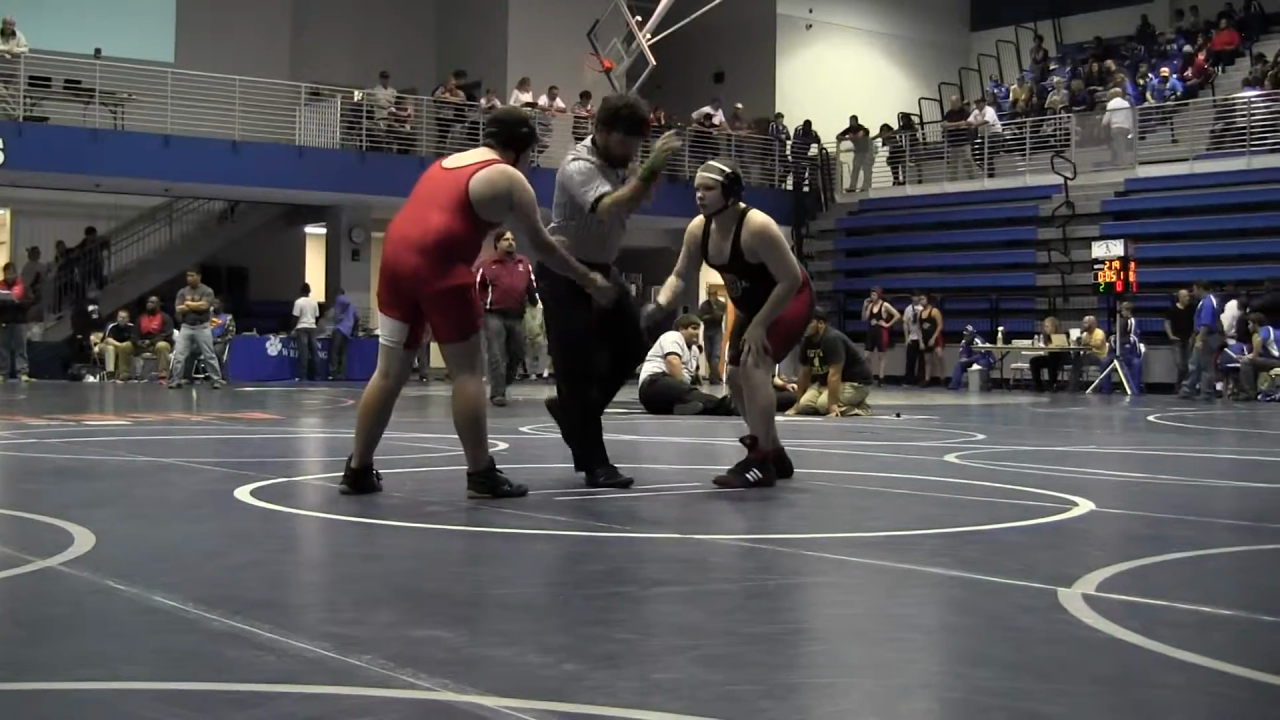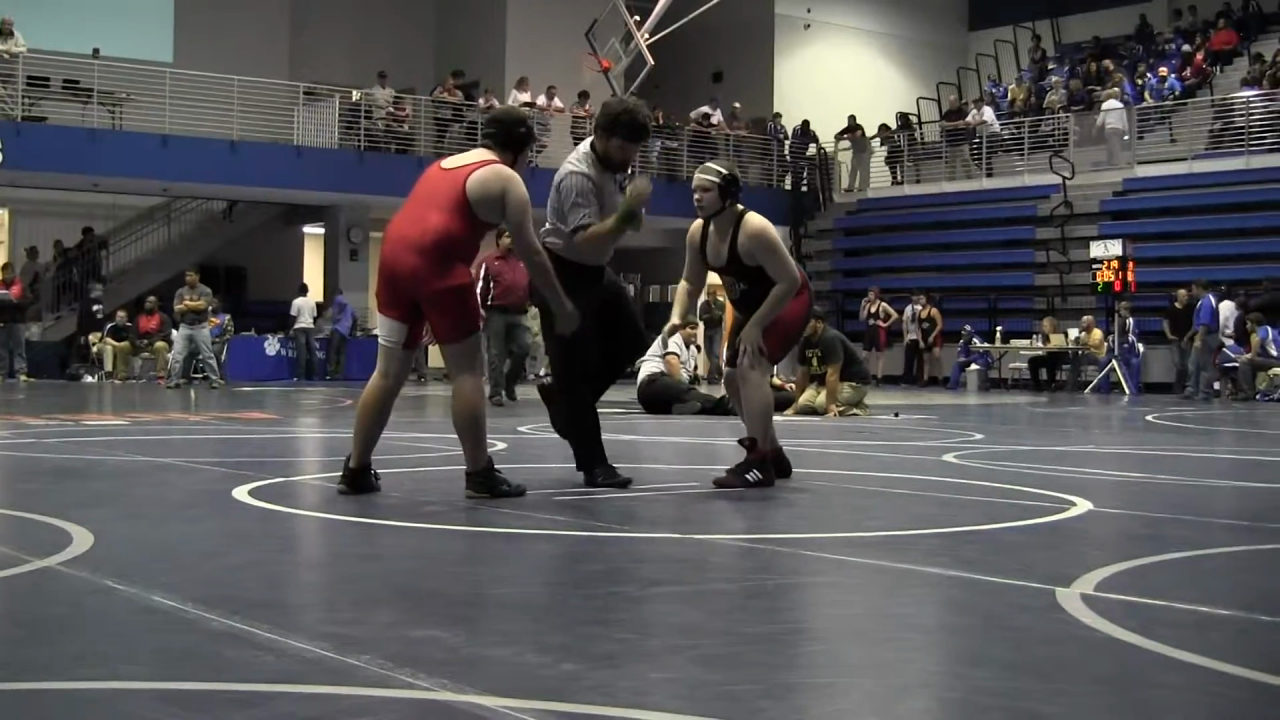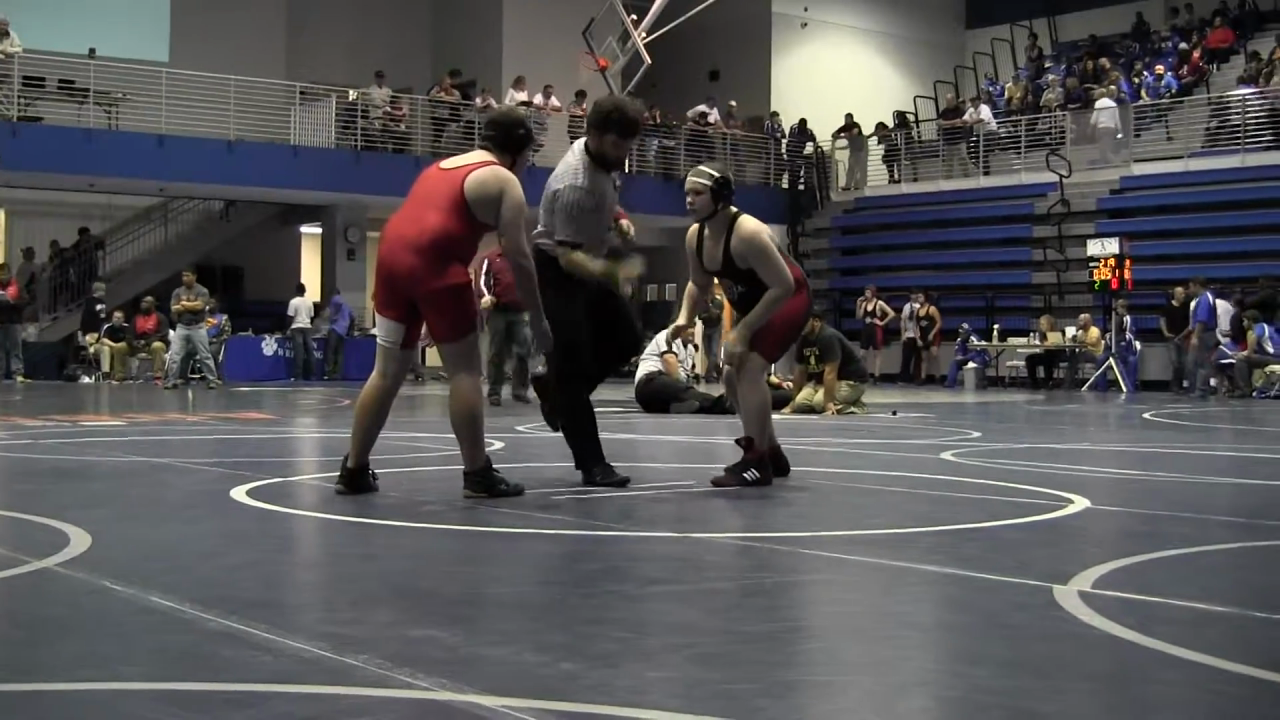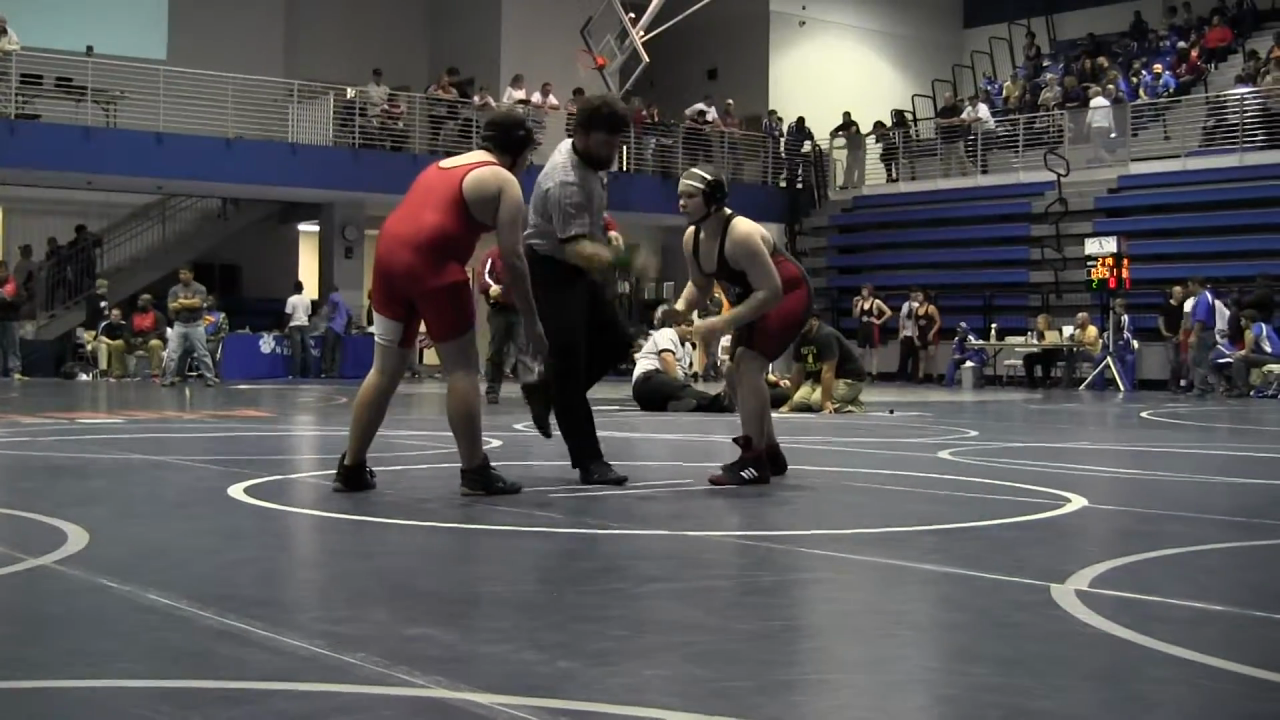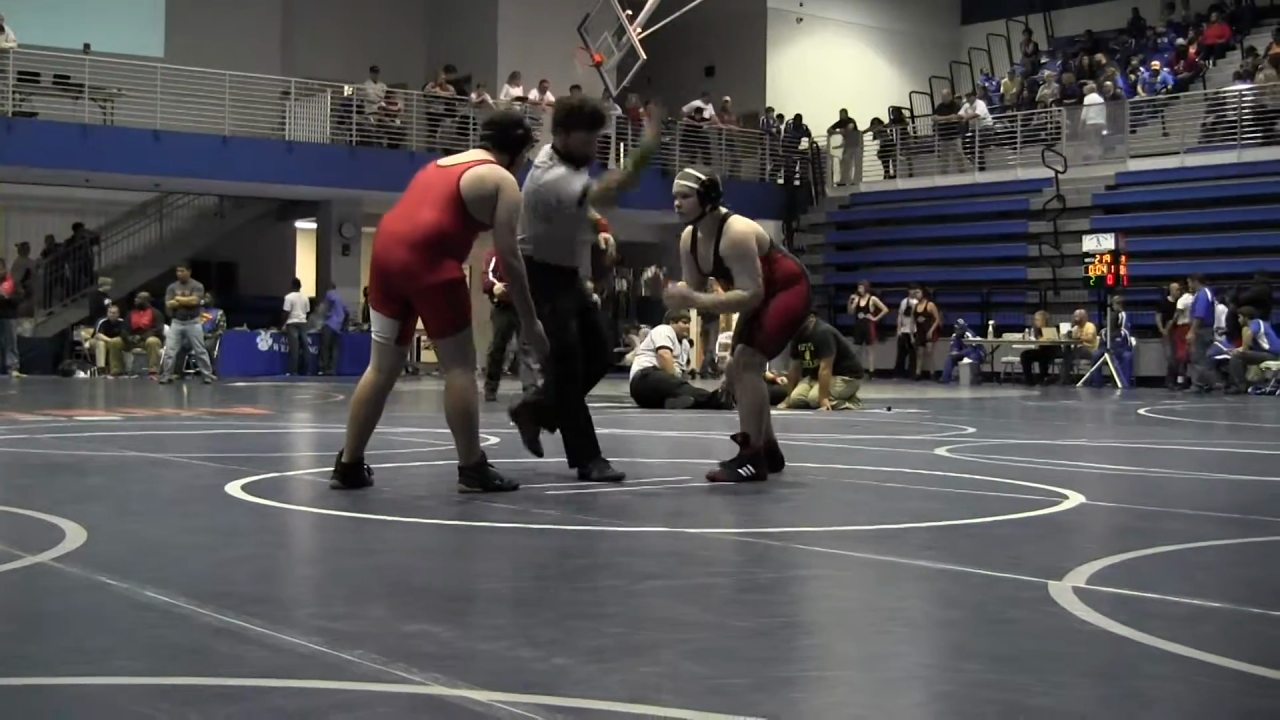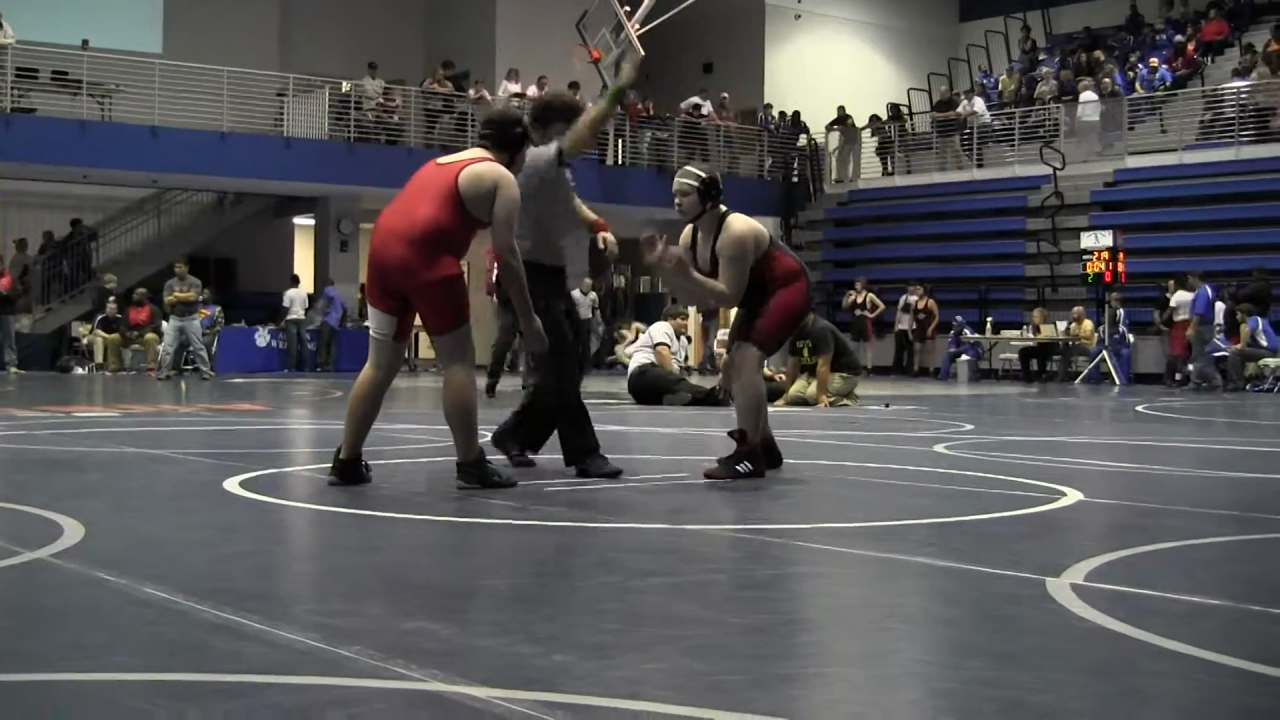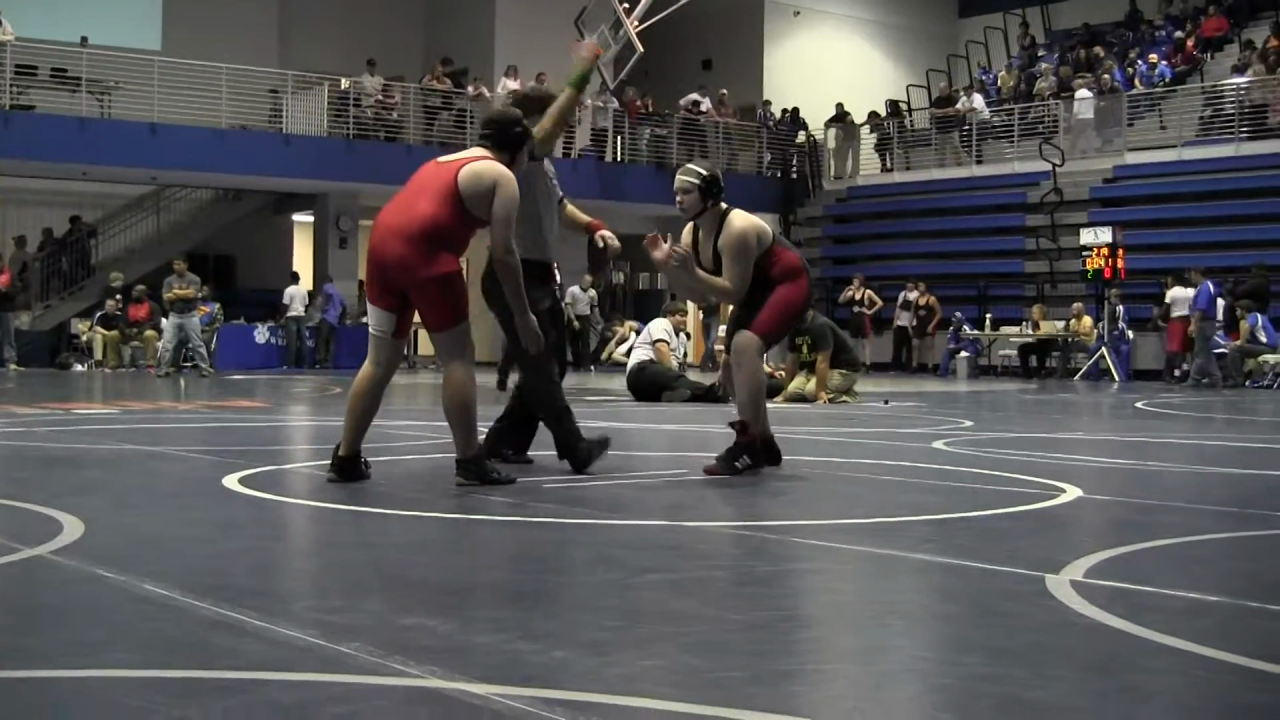
dt=0.1s
person 1, frame 1
left shoulder: (617, 156)
right shoulder: (581, 169)
left elbow: (627, 201)
right elbow: (611, 208)
left wrist: (647, 182)
right wrist: (652, 169)
left hip: (602, 271)
right hip: (564, 276)
left knee: (632, 348)
right knee: (578, 369)
left ankle: (570, 408)
right ankle: (594, 465)
person 1, frame 2
left shoulder: (612, 159)
right shoulder: (577, 175)
right elbow: (586, 239)
left wrist: (633, 208)
right wrist: (626, 214)
left hip: (595, 270)
right hip: (560, 272)
left knee: (632, 339)
right knee: (576, 367)
left ankle: (562, 397)
right ankle: (594, 464)
person 1, frame 3
left shoulder: (603, 159)
right shoulder: (573, 183)
right elbow: (571, 256)
left wrist: (621, 220)
right wrist: (612, 274)
left hip: (589, 272)
right hip: (556, 272)
left knee: (627, 339)
right knee: (573, 369)
left ankle: (552, 387)
right ankle: (592, 464)
person 1, frame 4
left shoulder: (591, 157)
right shoulder: (564, 181)
right elbow: (578, 249)
left wrist: (608, 228)
right wrist: (623, 260)
left hip: (578, 268)
right hip: (550, 273)
left knee: (617, 344)
right knee: (570, 368)
left ankle: (545, 390)
right ankle: (589, 461)
person 1, frame 5
left shoulder: (569, 161)
right shoulder: (548, 177)
right elbow: (598, 196)
left wrist: (601, 230)
right wrist: (640, 160)
left hip: (566, 275)
right hip: (541, 279)
left knee: (599, 359)
right knee: (567, 371)
left ankle: (532, 408)
right ankle: (588, 459)
person 1, frame 6
left shoulder: (555, 165)
right shoulder: (534, 164)
left elbow: (569, 202)
right elbow: (577, 143)
left wrist: (599, 227)
right wrist: (618, 92)
left hip: (555, 277)
right hip: (530, 282)
left knee: (567, 368)
right knee: (561, 369)
left ankle: (513, 434)
right ankle: (584, 454)
person 1, frame 7
left shoulder: (542, 164)
left elbow: (560, 208)
right elbow: (544, 134)
left wrist: (597, 229)
right wrist: (579, 80)
left hip: (542, 276)
right hip: (512, 280)
left knee: (550, 365)
right knee: (542, 363)
left ankle: (504, 441)
right ankle: (573, 447)
person 2, frame 1
left shoulder: (445, 162)
right shoulder: (508, 177)
right elbow: (542, 244)
right wrist: (591, 283)
left hip: (397, 253)
right hip: (439, 265)
left knee: (389, 370)
right knee: (467, 372)
left ankle: (358, 470)
right ankle: (481, 476)
person 2, frame 2
left shoulder: (443, 164)
right shoulder: (505, 179)
right elbow: (529, 251)
right wrist: (561, 305)
left hip: (395, 257)
right hip: (438, 267)
left knee: (390, 371)
right knee: (467, 371)
left ankle: (356, 470)
right ankle: (480, 475)
person 2, frame 3
left shoulder: (443, 166)
right shoulder: (505, 181)
right elbow: (517, 256)
right wrist: (538, 318)
left hip: (393, 256)
right hip: (435, 265)
left knee: (387, 371)
right knee: (465, 370)
left ankle: (354, 470)
right ankle: (477, 474)
person 2, frame 4
left shoulder: (442, 166)
right shoulder: (504, 182)
right elbow: (511, 258)
right wrist: (531, 322)
left hip: (390, 253)
right hip: (432, 263)
left knee: (386, 368)
right knee: (462, 369)
left ankle: (351, 468)
right ankle: (475, 472)
person 2, frame 5
left shoulder: (441, 164)
right shoulder: (502, 180)
right elbow: (508, 256)
right wrist: (529, 320)
left hip: (387, 251)
right hip: (428, 260)
left knee: (383, 366)
right knee: (460, 365)
left ankle: (348, 465)
right ankle: (472, 469)
person 2, frame 6
left shoulder: (441, 163)
right shoulder: (501, 178)
right elbow: (506, 254)
right wrist: (528, 318)
left hip: (385, 246)
right hip: (426, 256)
left knee: (381, 363)
right knee: (458, 361)
left ankle: (346, 462)
right ankle: (471, 466)
person 2, frame 7
left shoulder: (442, 162)
right shoulder: (501, 177)
right elbow: (502, 252)
right wrist: (523, 314)
left hip: (383, 244)
right hip: (425, 253)
left knee: (380, 360)
right knee: (458, 357)
left ankle: (346, 459)
right ankle: (469, 462)
person 3, frame 1
left shoulder: (756, 226)
right shoulder: (698, 229)
left elbow: (792, 278)
right elbow: (680, 276)
left wrist: (760, 324)
right wrist: (660, 304)
left hip: (789, 299)
right hip: (751, 304)
left knee: (754, 366)
right knee: (737, 378)
left ankle: (760, 462)
right ankle: (775, 457)
person 3, frame 2
left shoulder: (754, 229)
right shoulder: (698, 231)
left elbow: (790, 281)
right elbow: (691, 282)
left wrist: (755, 325)
right wrist: (677, 317)
left hip: (787, 301)
right hip: (750, 306)
left knee: (752, 368)
right knee: (734, 379)
left ankle: (759, 462)
right ankle: (773, 457)
person 3, frame 3
left shoulder: (747, 233)
right shoulder: (695, 235)
left elbow: (784, 285)
right elbow: (699, 285)
left wrist: (744, 328)
right wrist: (683, 318)
left hip: (787, 299)
right hip: (755, 302)
left knee: (749, 366)
right knee: (734, 378)
left ankle: (757, 461)
right ankle: (772, 455)
person 3, frame 4
left shoulder: (741, 234)
right shoulder: (692, 237)
left elbow: (771, 290)
right elbow: (699, 286)
left wrist: (721, 323)
right wrist: (679, 308)
left hip: (787, 297)
right hip: (755, 304)
left knee: (748, 365)
right knee: (736, 375)
left ankle: (755, 460)
right ankle: (770, 453)
person 3, frame 5
left shoulder: (736, 234)
right shoulder: (689, 237)
left elbow: (750, 296)
right elbow: (693, 288)
left wrist: (695, 300)
right wrist: (671, 291)
left hip: (788, 292)
right hip: (761, 300)
left knee: (747, 363)
right knee: (737, 372)
left ankle: (752, 457)
right ankle: (768, 451)
person 3, frame 6
left shoulder: (736, 232)
right shoulder: (690, 235)
left elbow: (729, 296)
right elbow: (693, 293)
left wrist: (686, 275)
right wrist: (662, 267)
left hip: (788, 288)
right hip: (757, 294)
left knee: (745, 359)
right knee: (733, 368)
left ankle: (749, 454)
right ankle: (764, 447)
person 3, frame 7
left shoulder: (737, 228)
right shoulder: (691, 233)
left elbow: (732, 292)
right elbow: (698, 295)
left wrist: (691, 272)
right wrist: (666, 266)
left hip: (788, 284)
right hip: (756, 291)
left knee: (743, 346)
right knee: (730, 370)
left ankle: (748, 445)
right ankle: (762, 443)
